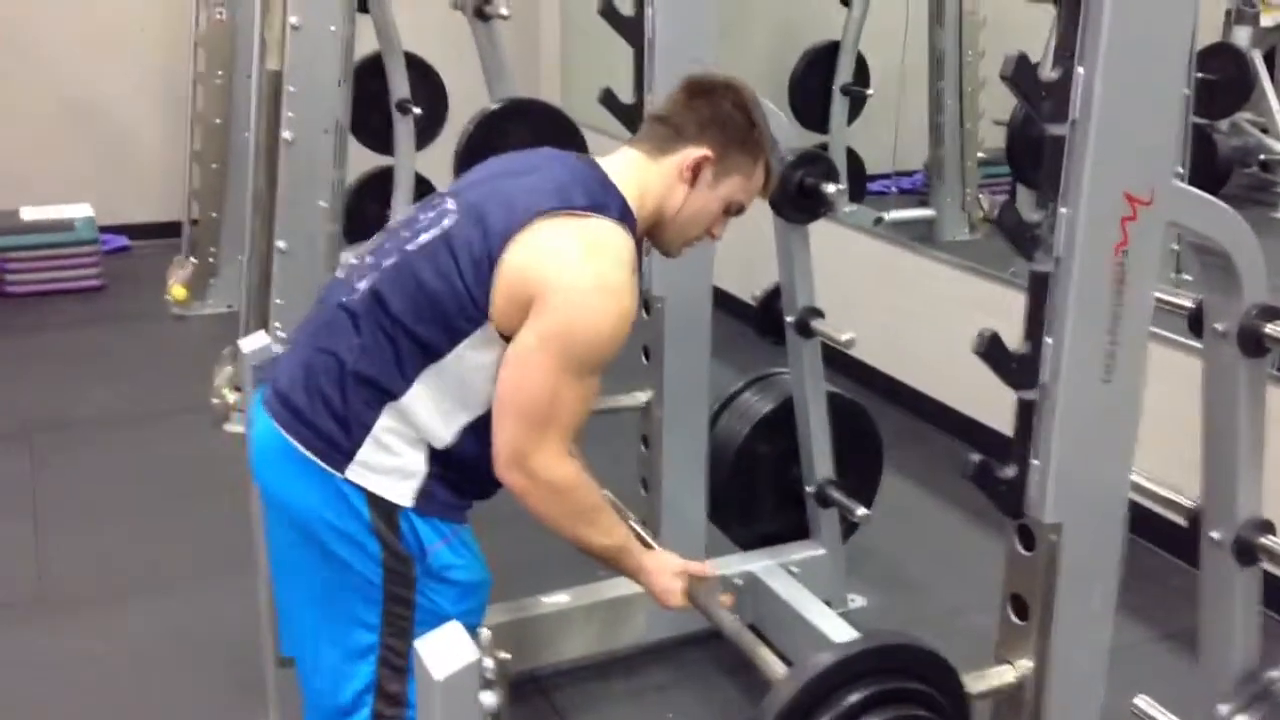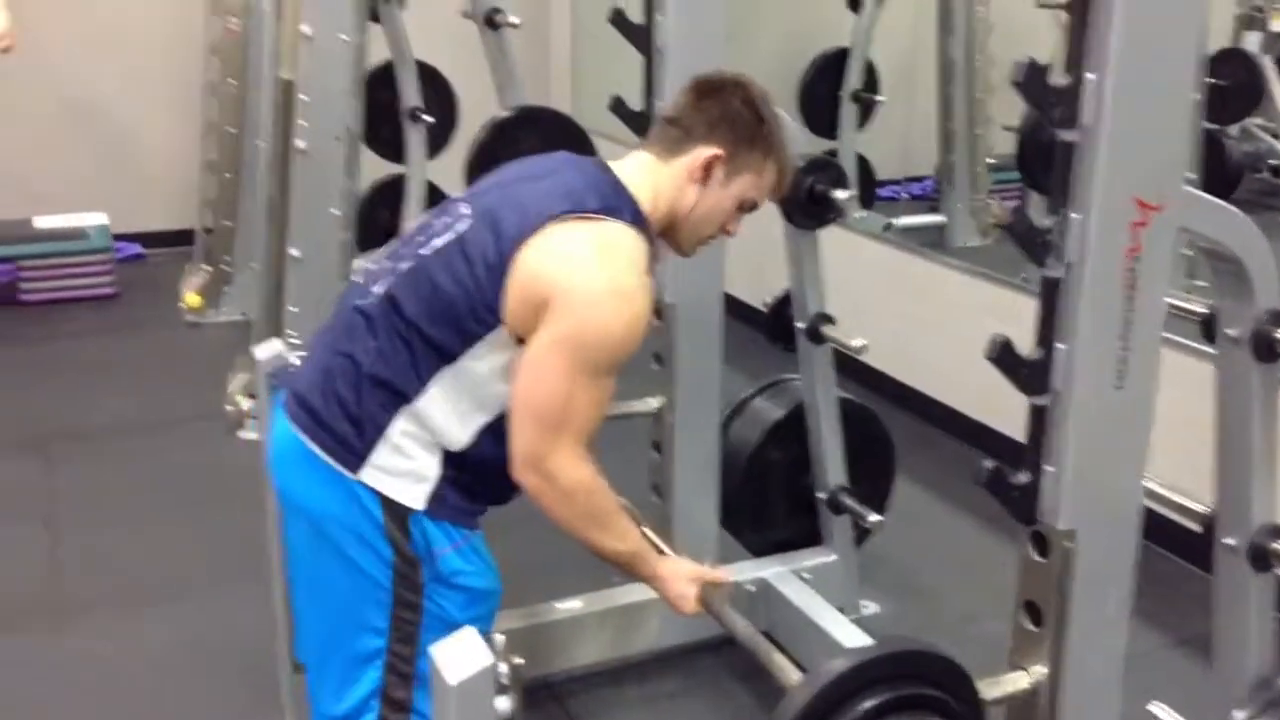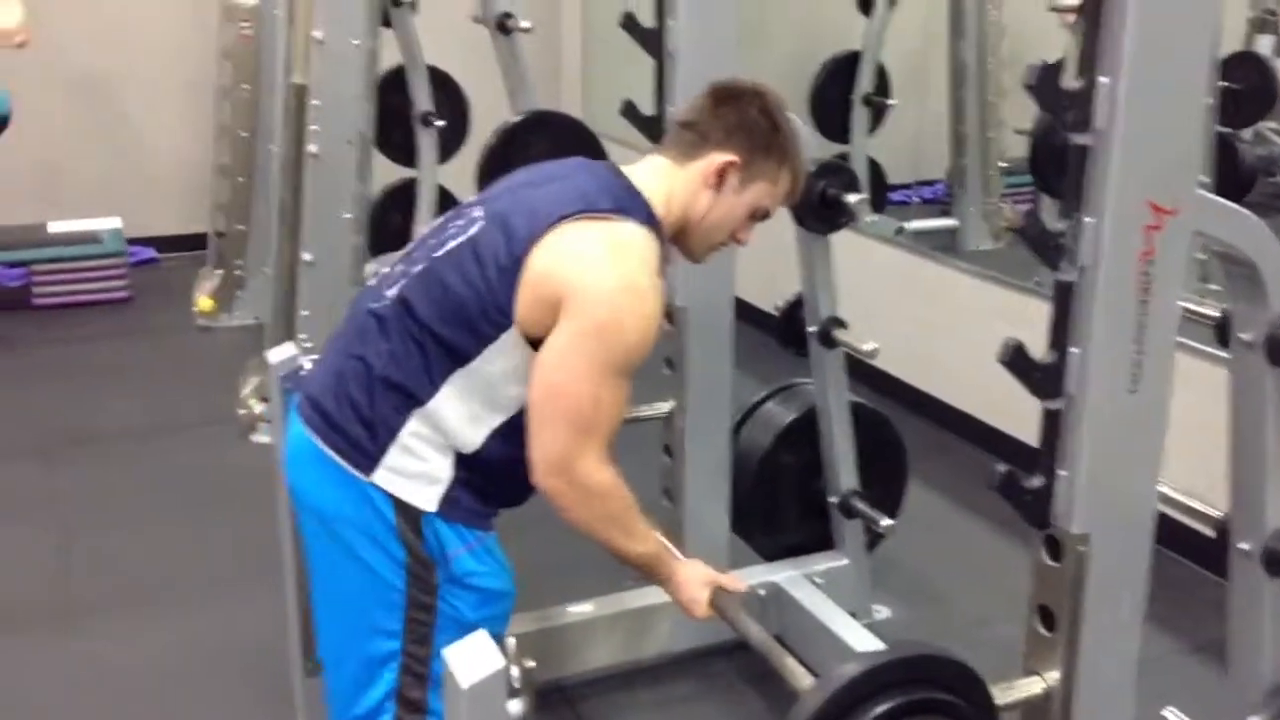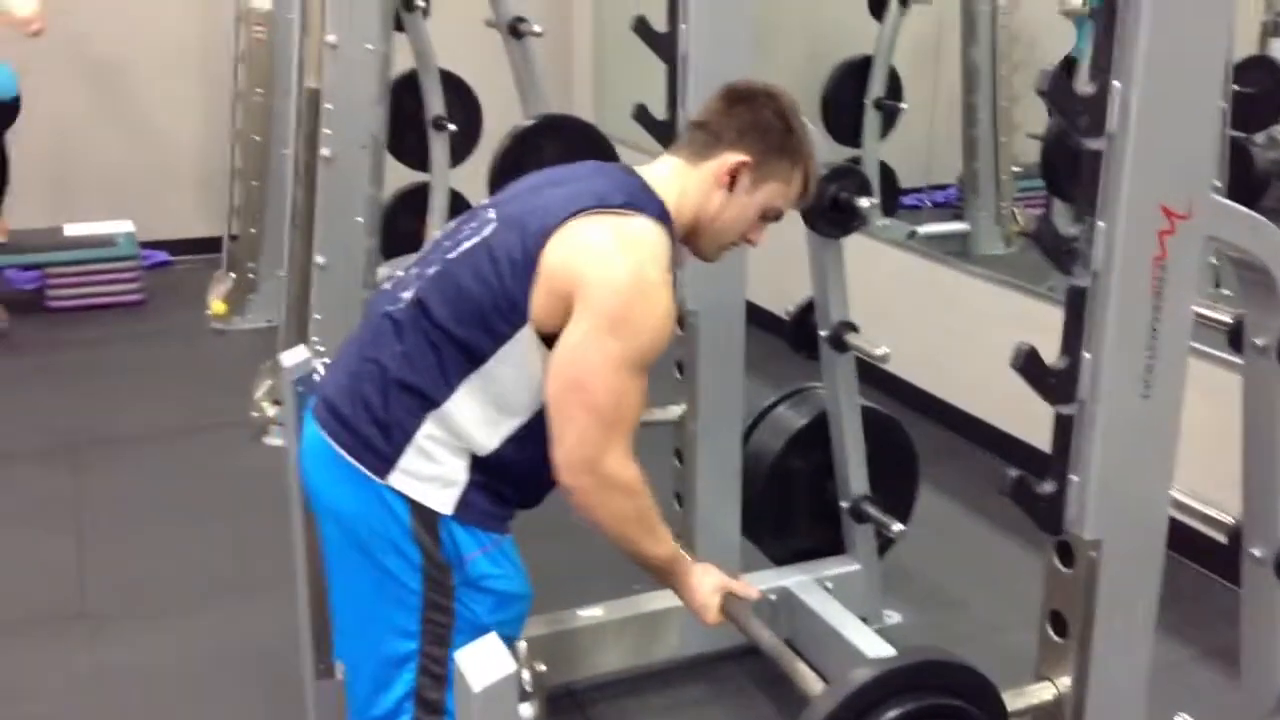
dt=0.1s
person 1, frame 1
left shoulder: (547, 172)
right shoulder: (592, 272)
right elbow: (526, 461)
right wrist: (641, 563)
left hip: (309, 421)
right hip: (360, 466)
person 1, frame 2
left shoulder: (562, 176)
right shoulder: (605, 274)
right elbow: (543, 463)
right wrist: (655, 569)
left hip: (329, 426)
right hip: (376, 469)
person 1, frame 3
left shoulder: (577, 181)
right shoulder: (617, 268)
right elbow: (565, 466)
right wrist: (669, 570)
left hip: (346, 428)
right hip: (390, 471)
person 1, frame 4
left shoulder: (591, 184)
right shoulder: (629, 265)
right elbow: (588, 465)
right wrist: (683, 575)
left hip: (362, 433)
right hip: (406, 474)
